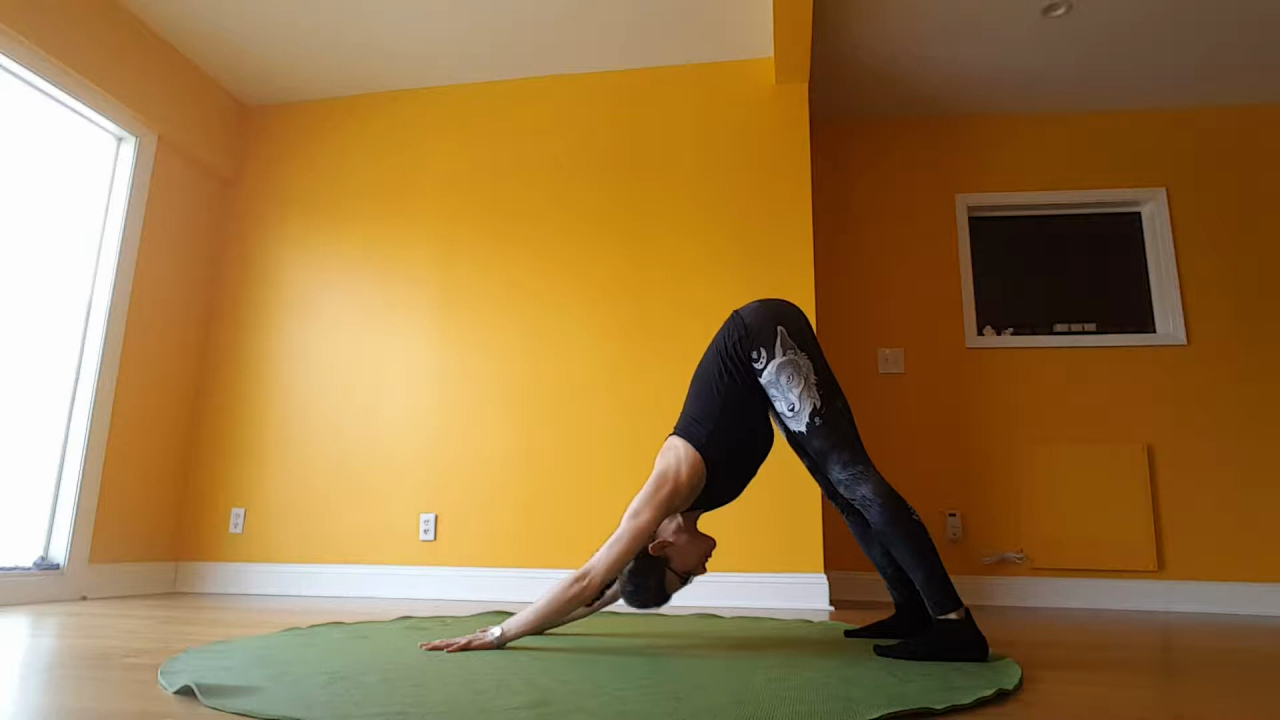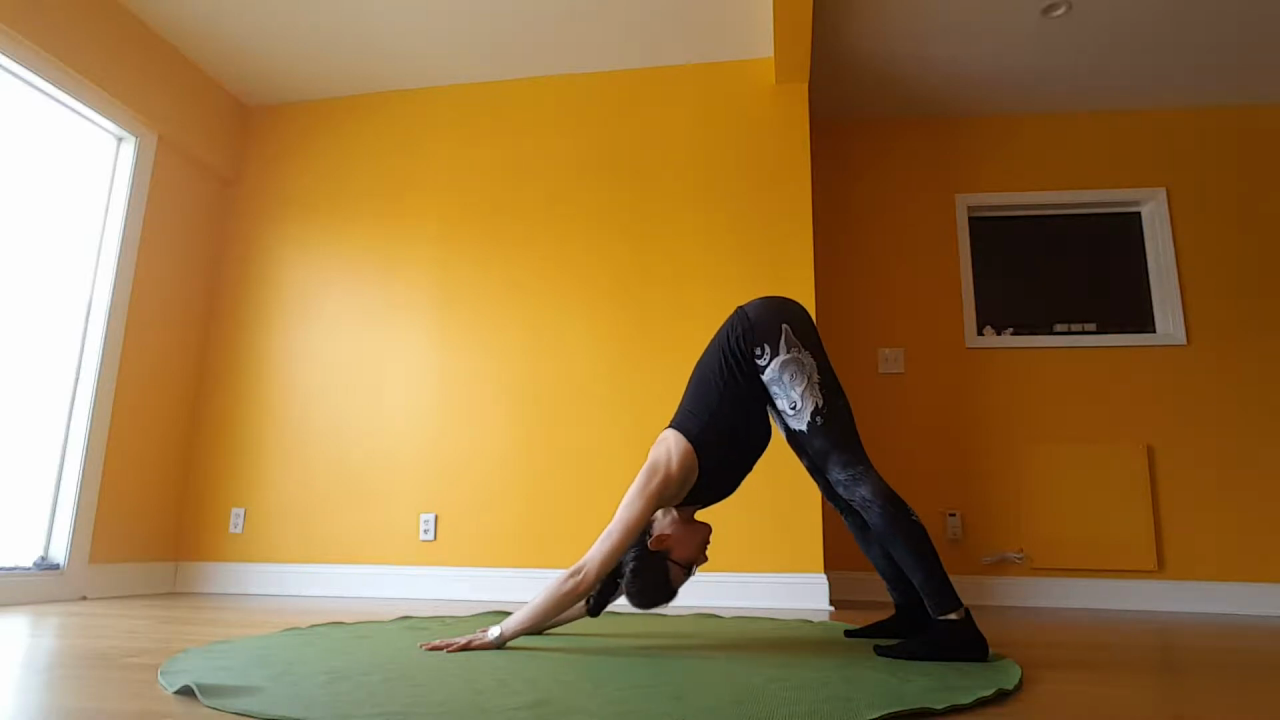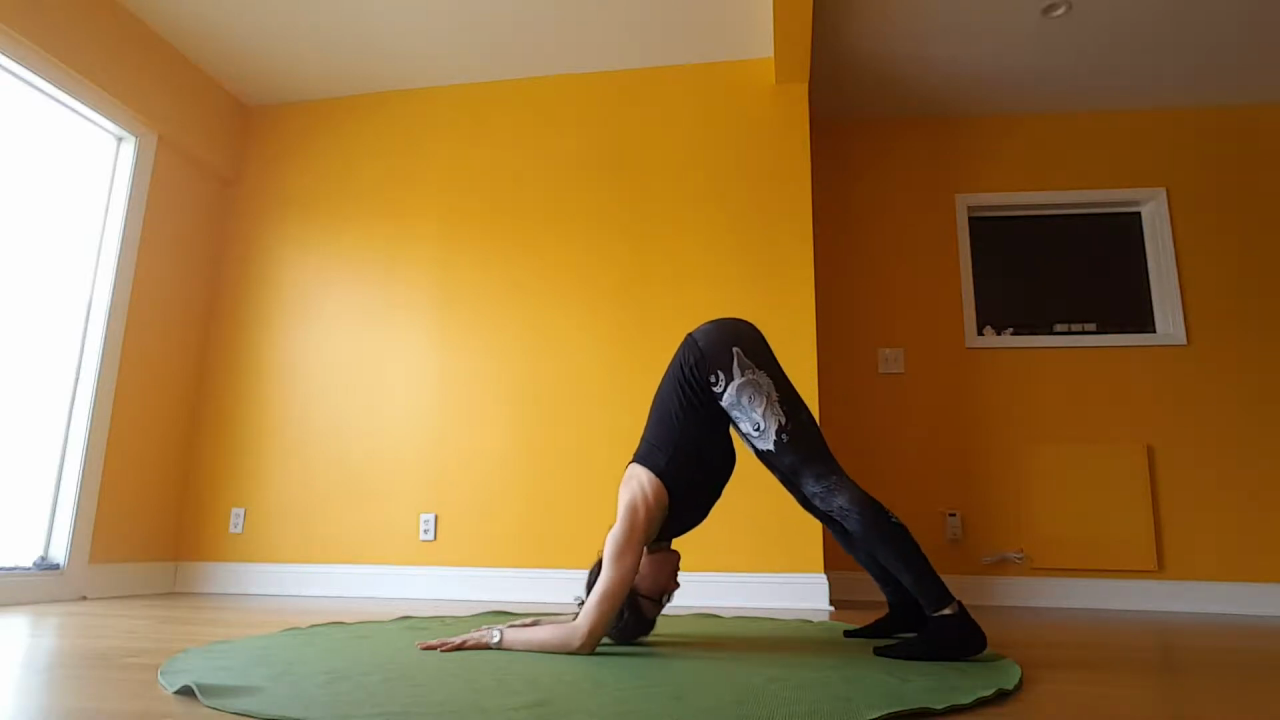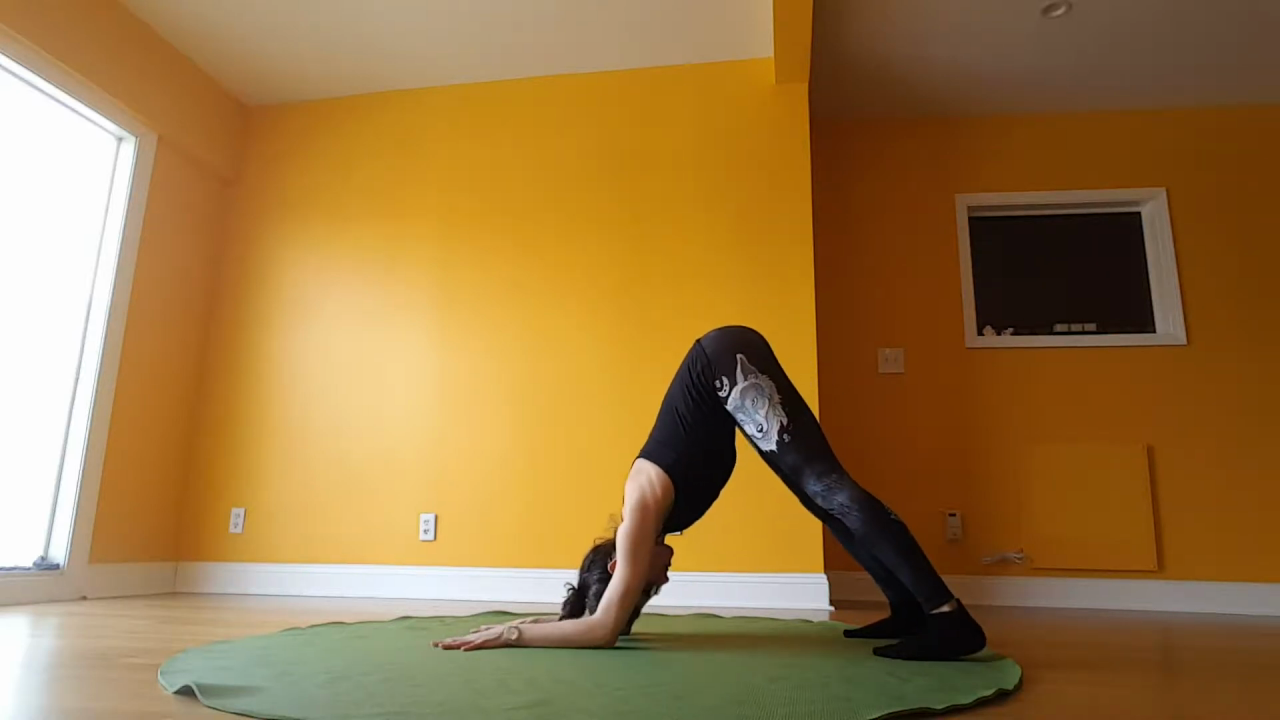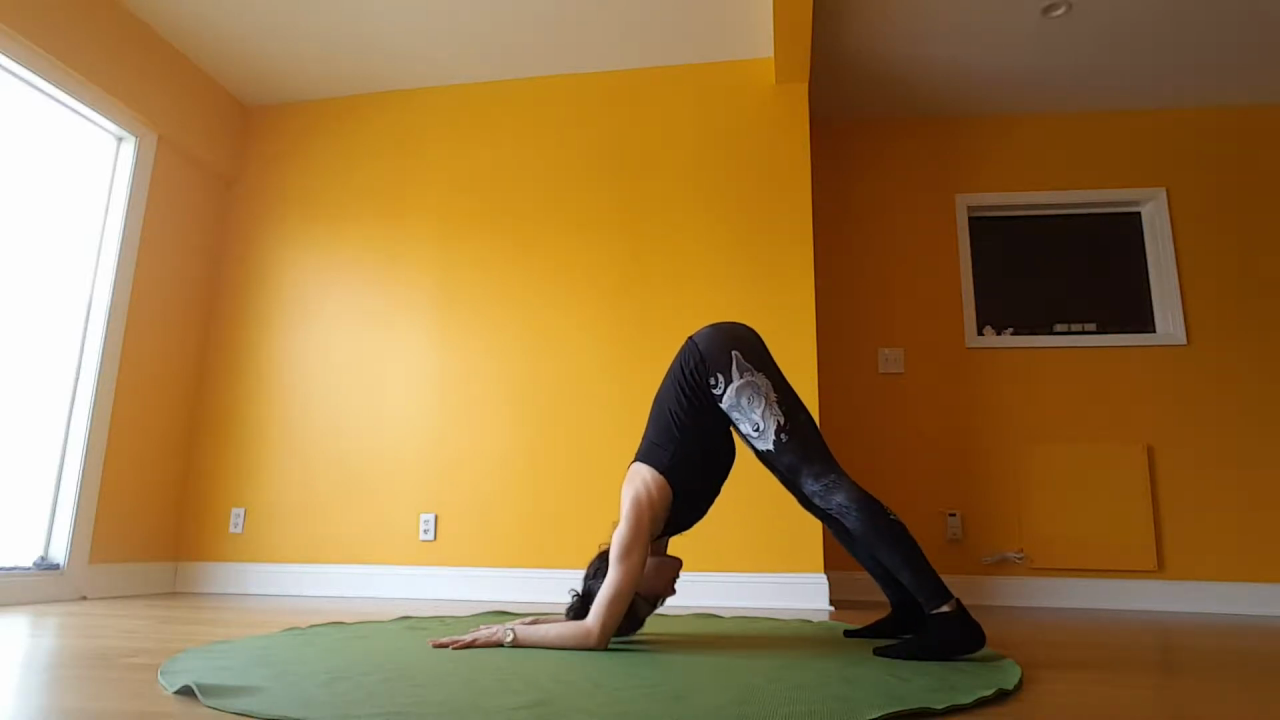
dt=1s
person 1, frame 1
left shoulder: (672, 488)
right shoulder: (676, 491)
left elbow: (586, 580)
right elbow: (606, 585)
right wrist: (526, 624)
left hip: (764, 336)
right hip: (764, 347)
left knee: (850, 478)
right knee: (844, 486)
left ankle: (951, 621)
right ankle: (915, 608)
person 1, frame 2
left shoulder: (664, 480)
right shoulder: (670, 484)
left elbow: (583, 577)
right elbow: (593, 583)
left wrist: (497, 635)
right wrist: (526, 623)
left hip: (767, 335)
right hip: (766, 348)
left knee: (849, 479)
right knee: (841, 486)
left ankle: (952, 622)
right ankle: (915, 609)
person 1, frame 3
left shoulder: (635, 523)
right shoulder: (644, 522)
left elbow: (583, 638)
right elbow: (590, 618)
left wrist: (495, 636)
right wrist: (533, 623)
left hip: (720, 359)
right hip: (722, 364)
left knee: (823, 488)
right knee: (820, 494)
left ankle: (947, 617)
right ankle: (908, 604)
person 1, frame 4
left shoulder: (640, 515)
right shoulder: (644, 520)
left elbow: (605, 629)
right elbow: (606, 615)
left wrist: (513, 633)
right wrist: (527, 622)
left hip: (728, 364)
right hip: (727, 371)
left knee: (825, 487)
right knee: (822, 494)
left ankle: (945, 616)
right ankle: (910, 607)
person 1, frame 5
left shoulder: (638, 521)
right shoulder: (645, 523)
left elbow: (596, 633)
right elbow: (596, 615)
left wrist: (508, 633)
right wrist: (522, 623)
left hip: (722, 360)
right hip: (721, 365)
left knee: (821, 486)
right knee: (819, 492)
left ankle: (946, 615)
right ankle: (911, 605)
